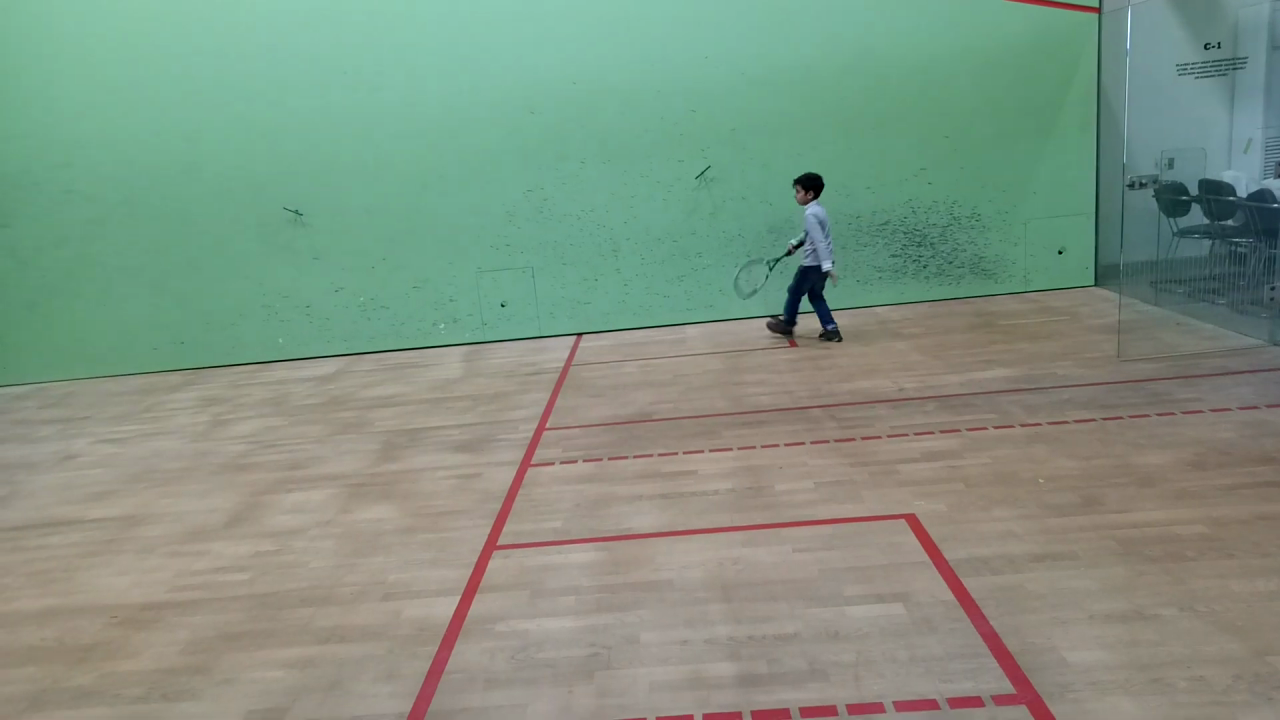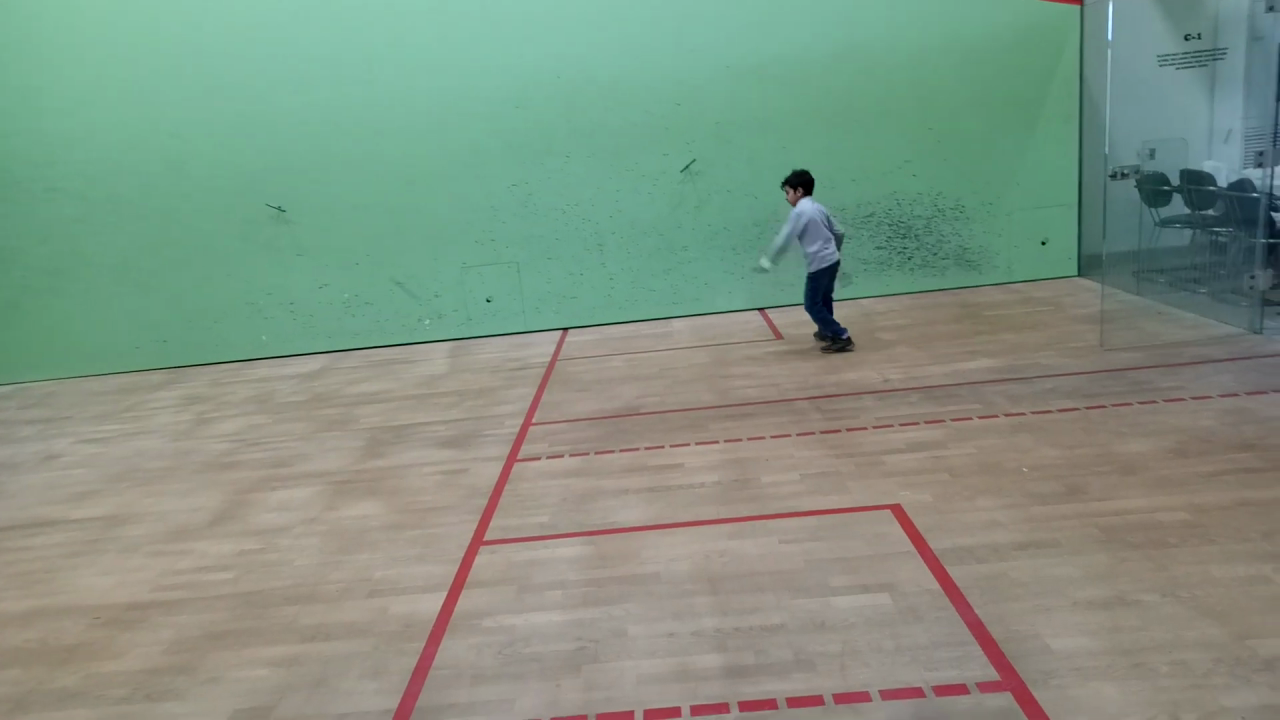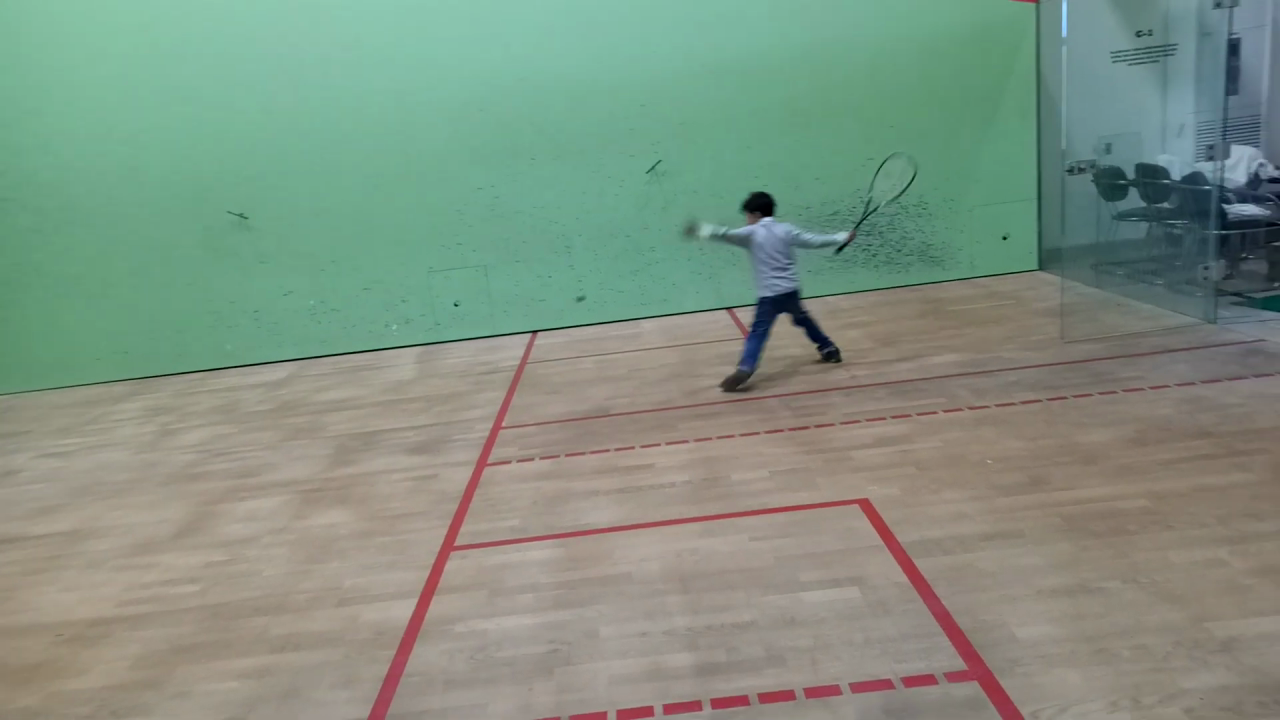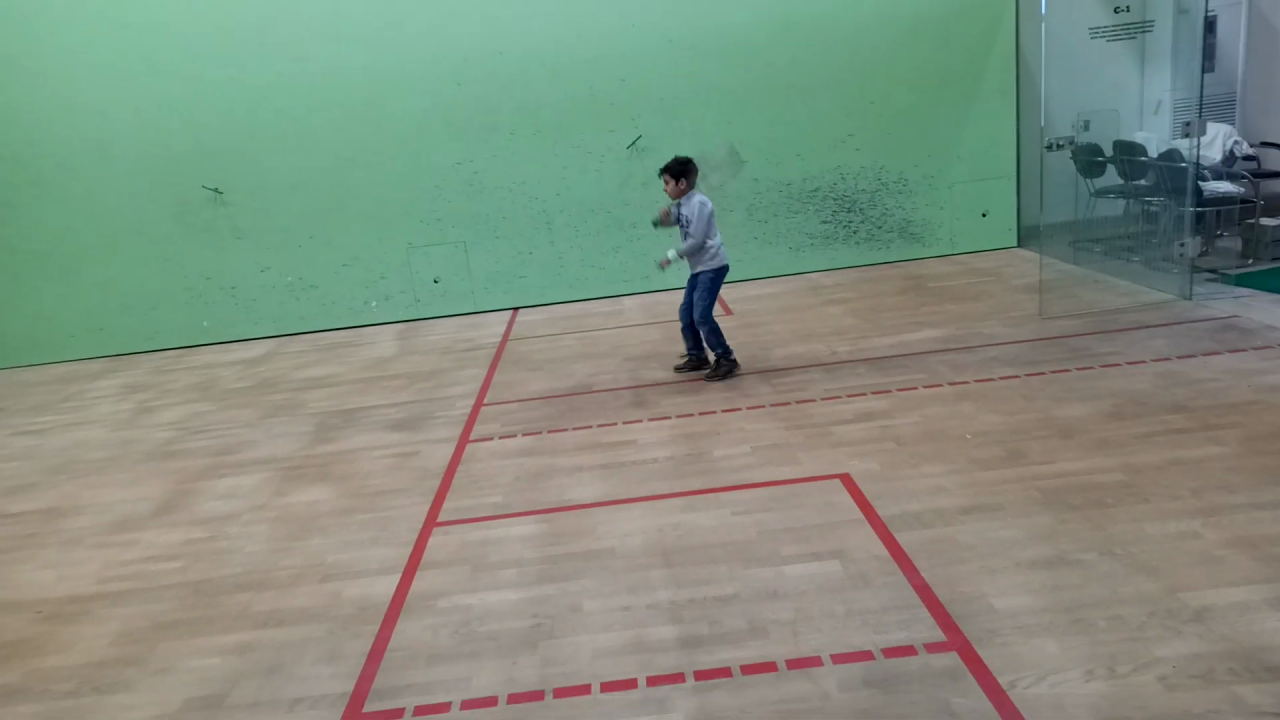
dt=0.5s
person 1, frame 1
left shoulder: (810, 214)
right shoulder: (818, 210)
left elbow: (820, 242)
left wrist: (828, 267)
right wrist: (795, 243)
left hip: (813, 264)
right hip: (821, 263)
left knee: (794, 292)
right knee: (816, 296)
left ankle: (786, 324)
right ankle: (831, 329)
person 1, frame 2
left shoulder: (799, 213)
right shoulder: (819, 209)
left elbow: (783, 240)
right elbow: (838, 233)
left wrist: (767, 261)
right wrist: (836, 250)
left hip: (819, 266)
right hip: (833, 261)
left knee: (812, 306)
right knee: (824, 299)
left ankle: (841, 338)
right ankle: (828, 332)
person 1, frame 3
left shoulder: (751, 233)
right shoulder: (786, 230)
left elbow: (726, 235)
right elbow: (814, 241)
right wrist: (843, 237)
left hip: (770, 295)
right hip: (790, 290)
left knee: (757, 333)
right knee: (803, 319)
left ankle: (744, 370)
right ankle: (829, 350)
person 1, frame 4
left shoulder: (699, 203)
right shoulder: (680, 205)
left elbow: (696, 241)
right elbow: (667, 223)
left wrist: (671, 256)
right wrist: (663, 217)
left hip: (712, 267)
right hip: (698, 269)
left knee: (701, 316)
right knee: (686, 315)
left ankle: (726, 360)
right ankle: (697, 357)
